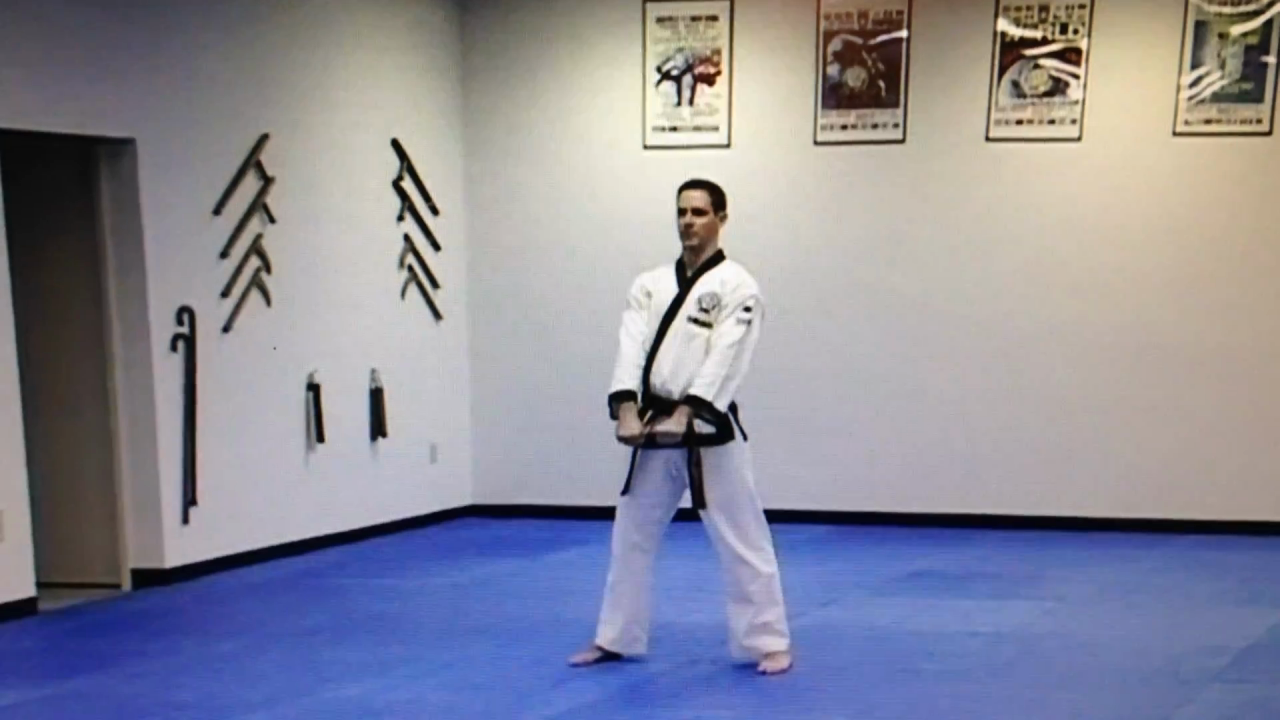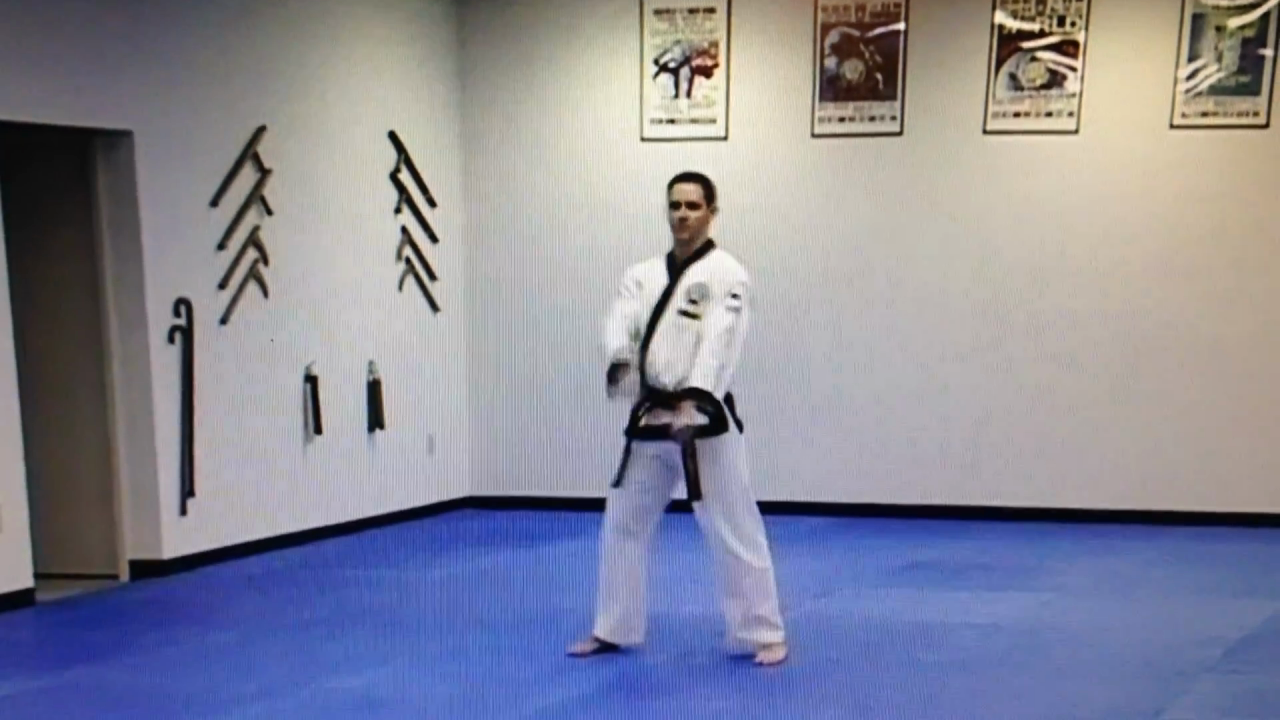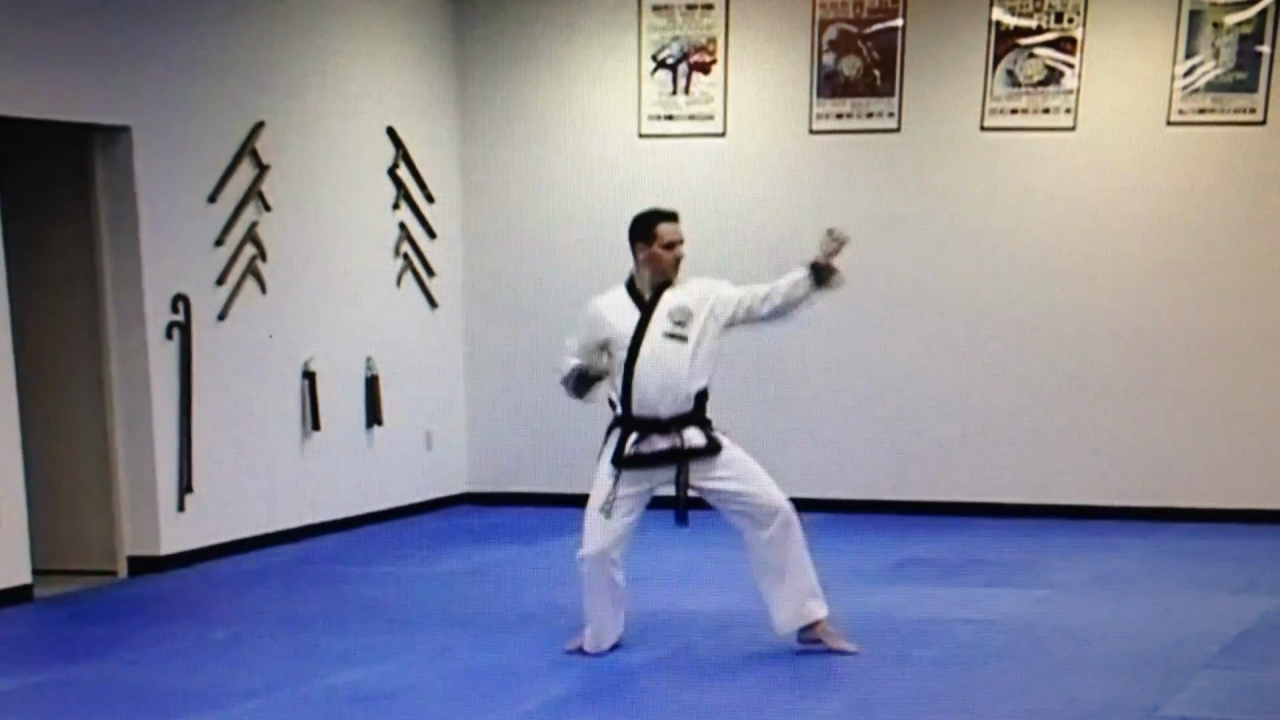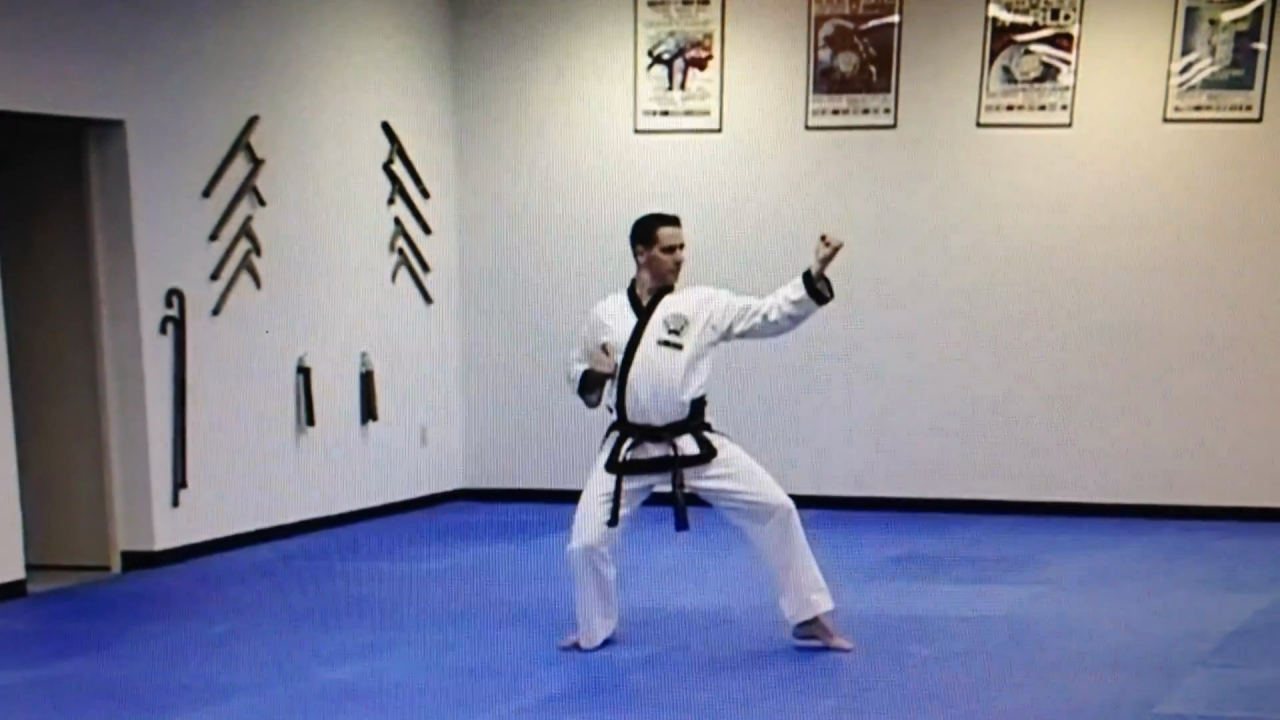
dt=0.5s
person 1, frame 1
left shoulder: (737, 286)
right shoulder: (649, 284)
left elbow: (725, 360)
right elbow: (631, 349)
left wrist: (684, 414)
right wrist: (627, 409)
left hip: (710, 432)
right hip: (654, 432)
left knee: (741, 540)
right knee: (632, 537)
left ankle: (769, 642)
right ankle: (614, 638)
person 1, frame 2
left shoulder: (727, 274)
right shoulder: (641, 275)
left elbow: (721, 347)
right elbow: (620, 328)
left wrist: (690, 408)
right wrist: (620, 366)
left hip: (705, 422)
right hip: (651, 421)
left knee: (734, 533)
right knee: (623, 525)
left ankle: (764, 635)
right ankle: (612, 629)
person 1, frame 3
left shoulder: (703, 294)
right shoulder: (603, 309)
left elbow: (768, 301)
right elbow: (571, 370)
left wrist: (817, 269)
right wrist: (585, 374)
left hip: (695, 440)
right hip: (633, 445)
left knee: (772, 513)
right knee: (598, 546)
left ankle: (809, 620)
right ankle: (600, 633)
person 1, frame 4
left shoulder: (702, 304)
right shoulder: (604, 315)
left elbow: (770, 314)
right elbow: (578, 371)
left wrist: (816, 275)
right wrist: (592, 378)
left hip: (693, 444)
right hip: (629, 448)
left knee: (775, 510)
right knee: (587, 540)
left ankle: (810, 618)
right ankle: (595, 628)
